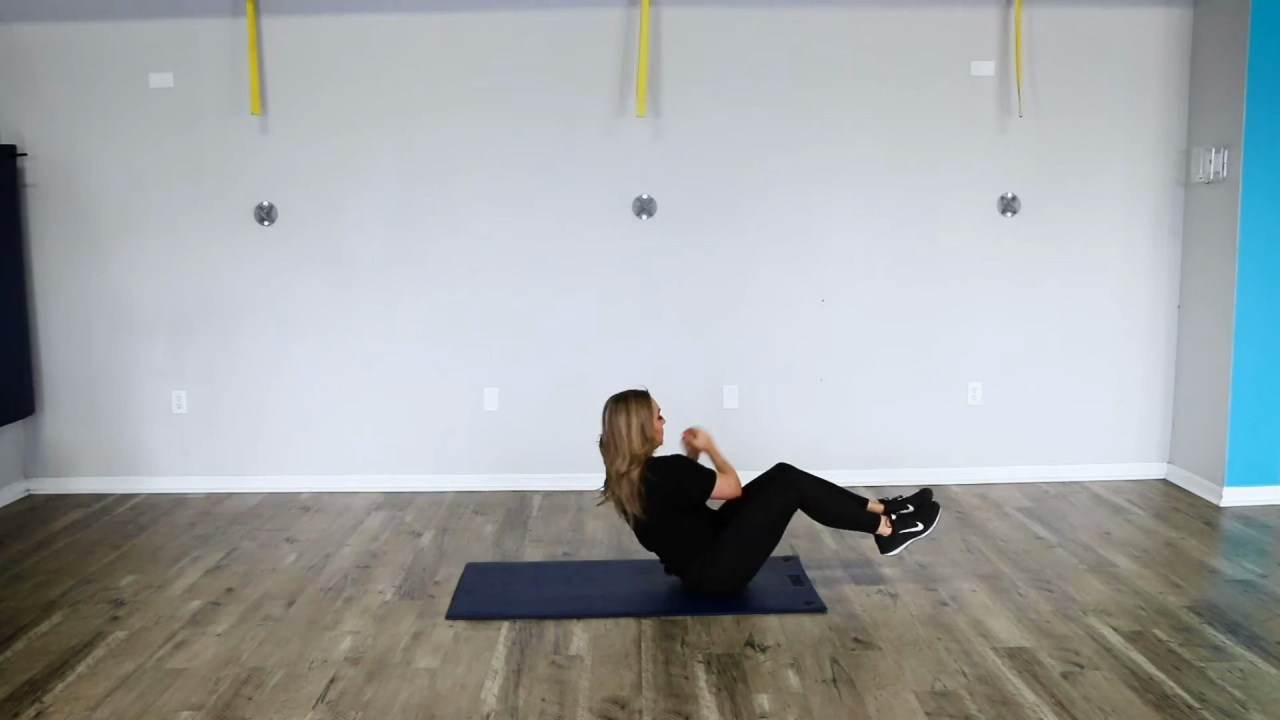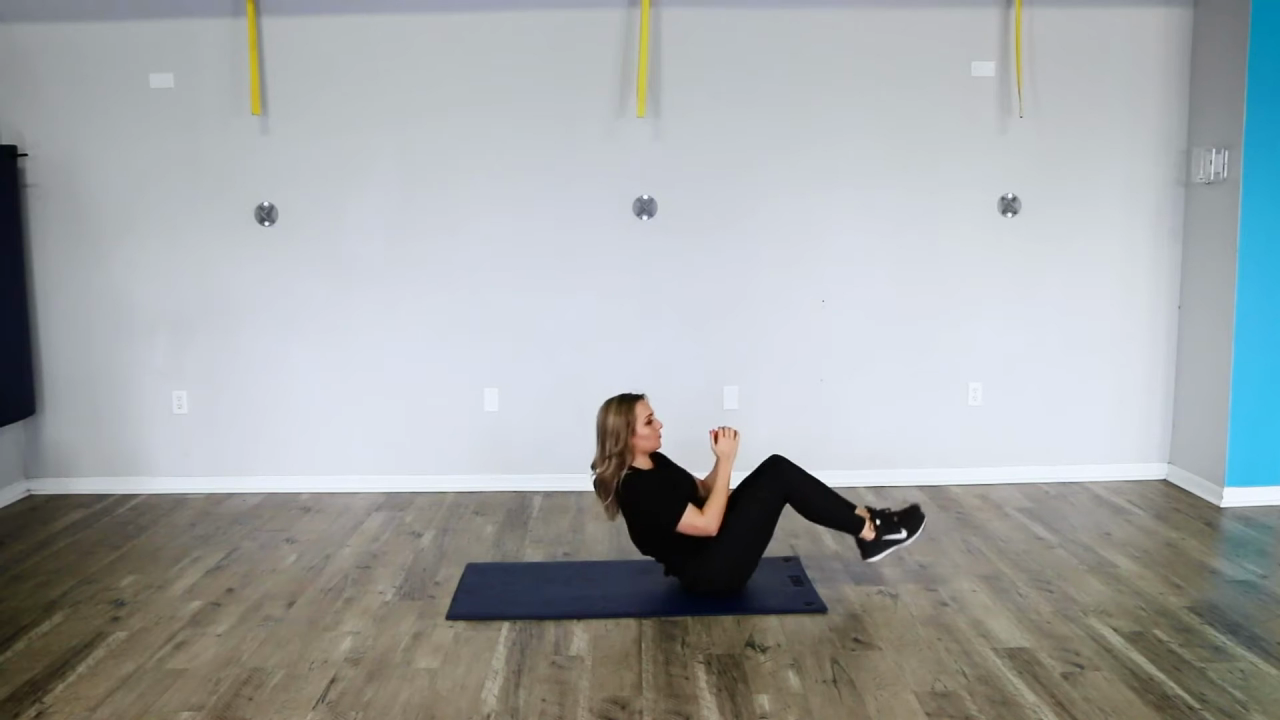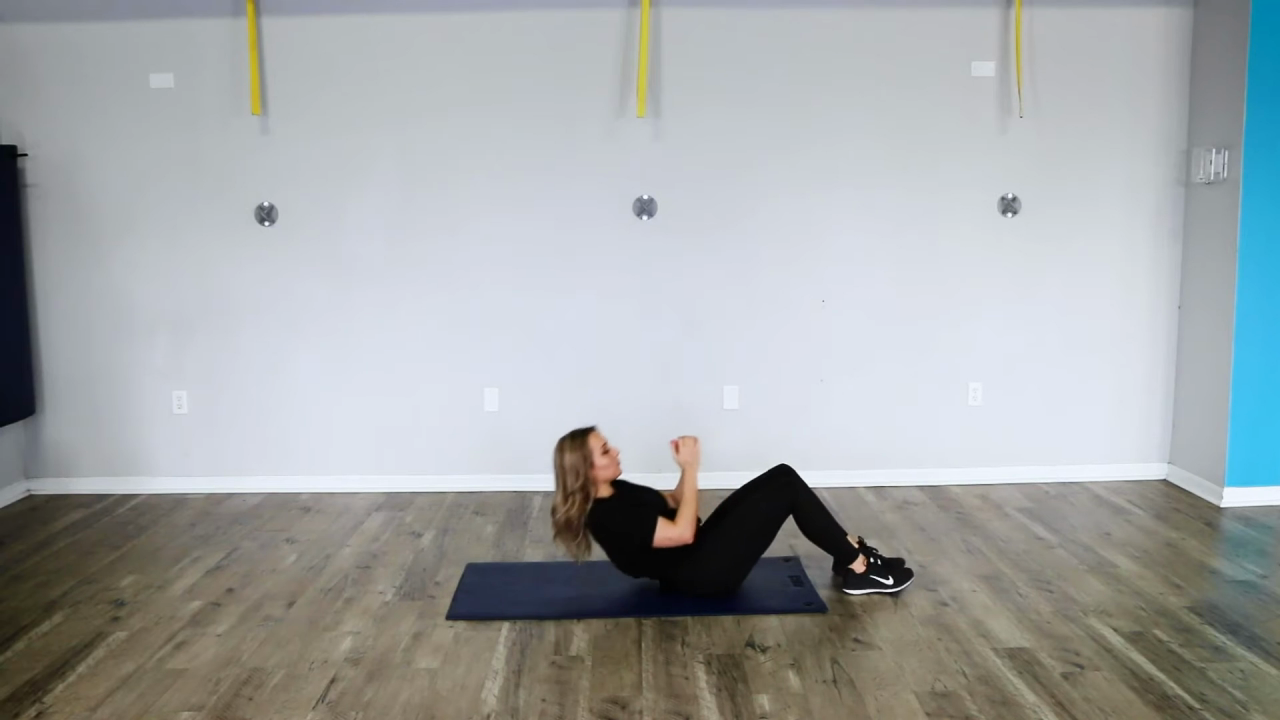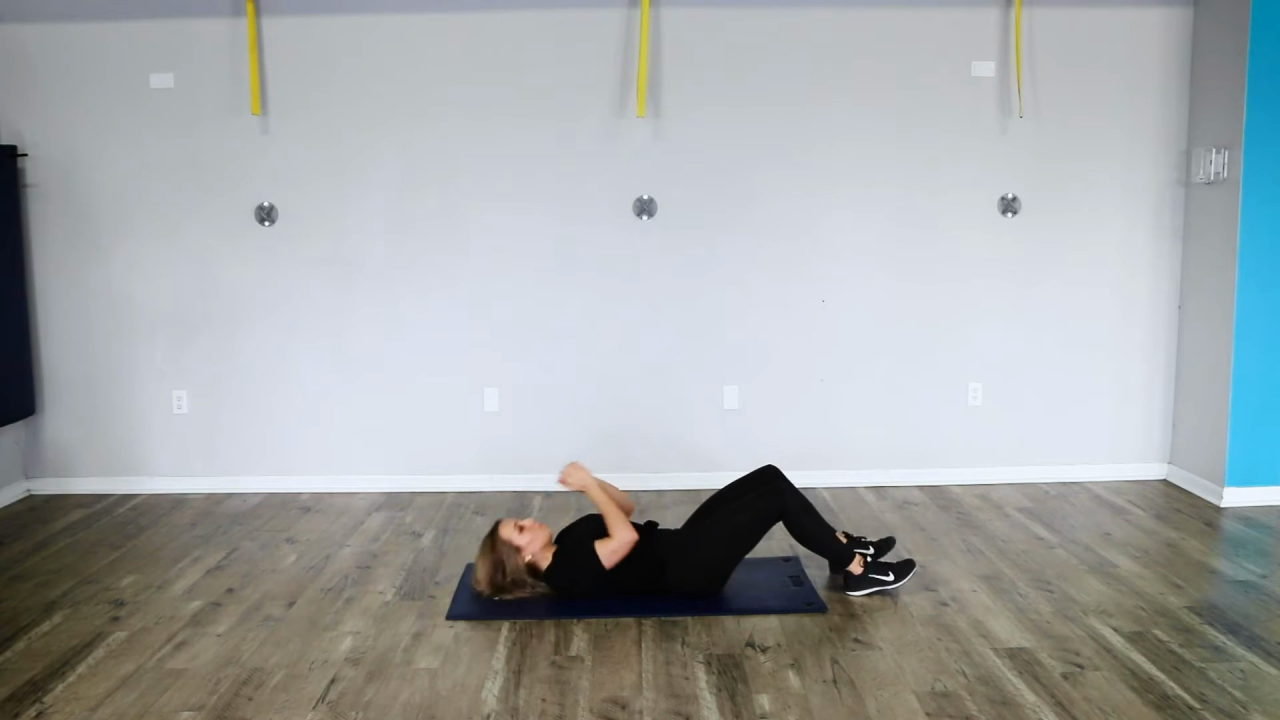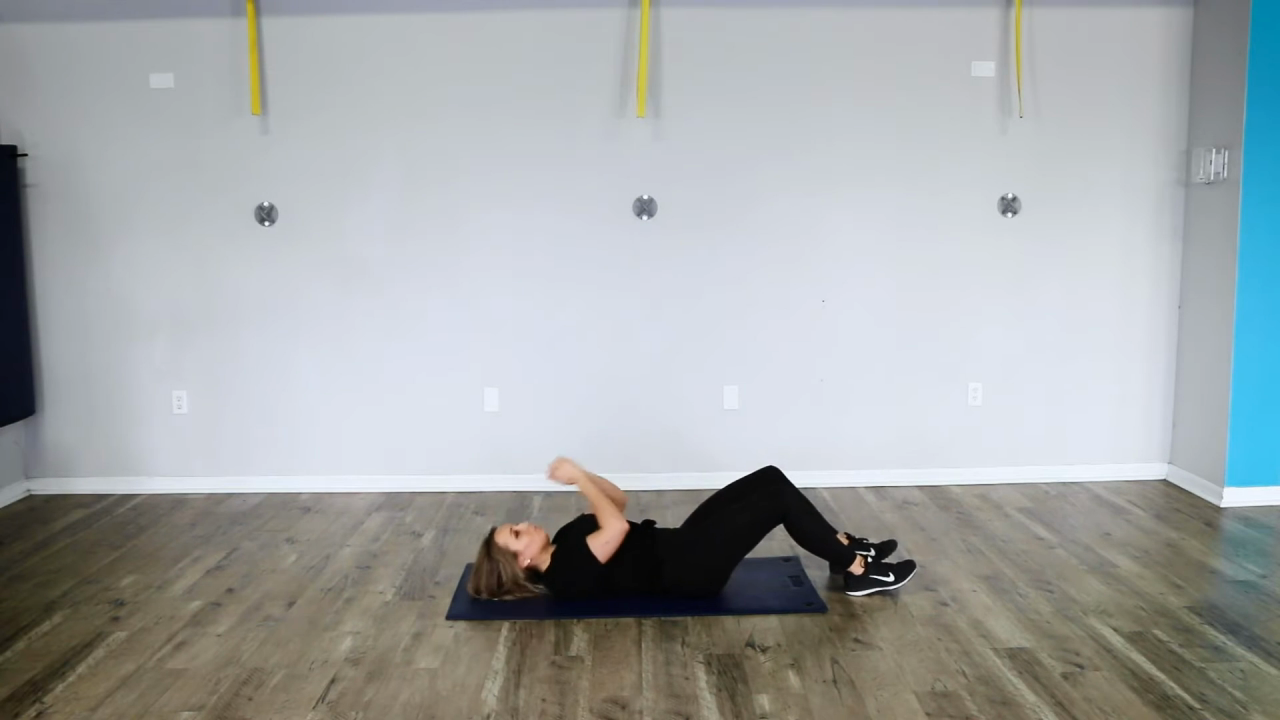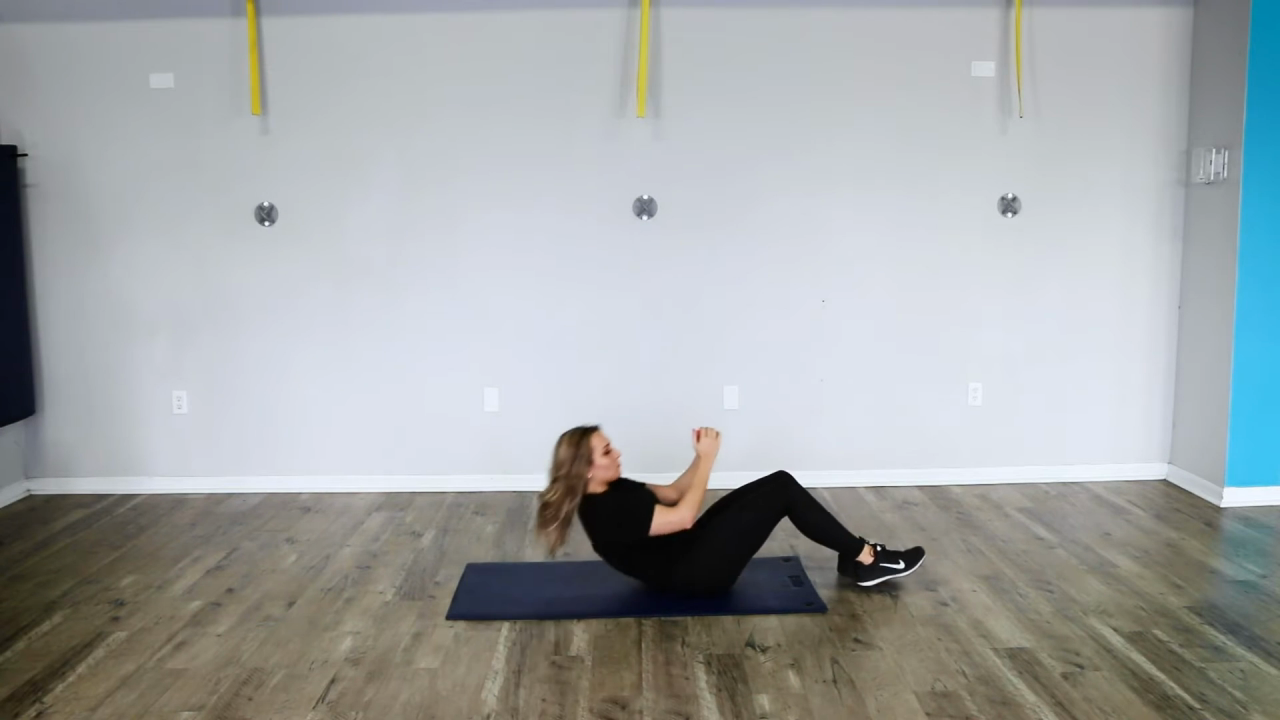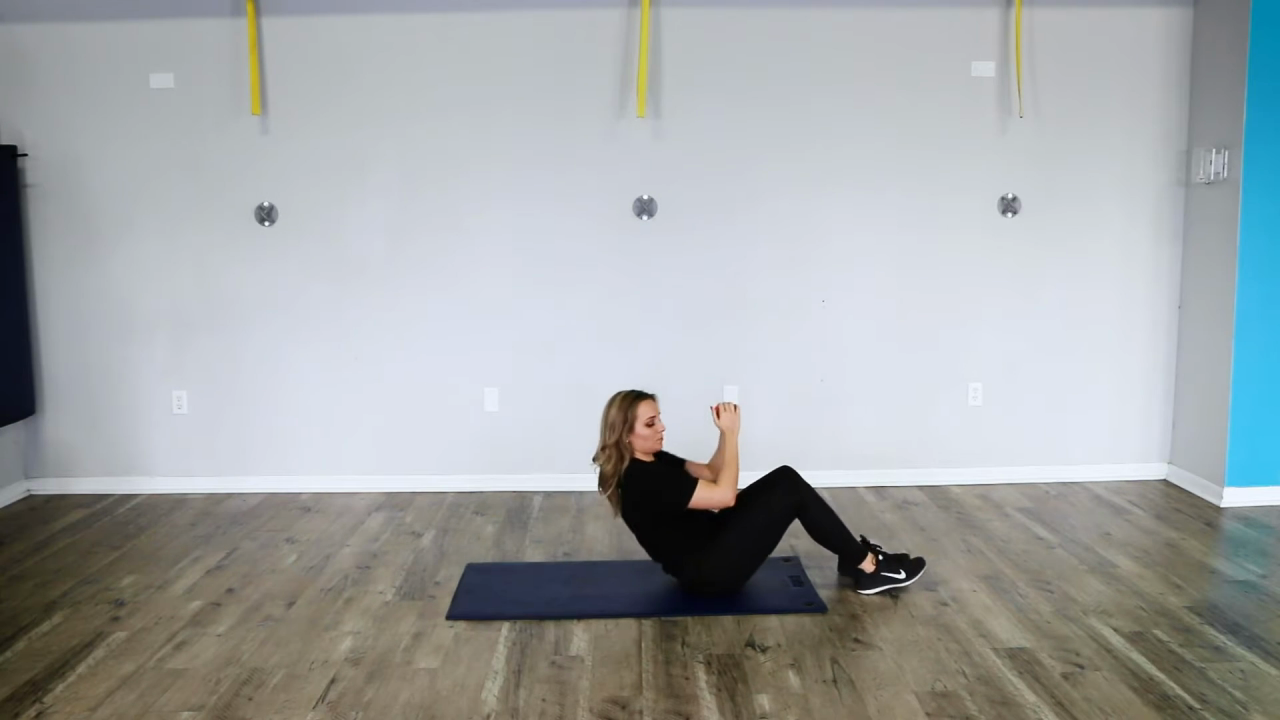
dt=0.5s
person 1, frame 1
left shoulder: (628, 473)
right shoulder: (665, 472)
right elbow: (732, 486)
left wrist: (691, 455)
right wrist: (709, 450)
left hip: (710, 544)
right hip: (712, 571)
left knee: (783, 475)
right knee: (791, 488)
left ankle: (881, 510)
right ankle: (888, 530)
person 1, frame 2
left shoulder: (654, 463)
right shoulder: (639, 490)
left elbow: (702, 492)
right elbow: (708, 525)
left wrist: (721, 459)
right wrist: (726, 460)
left hip: (712, 549)
right hip: (710, 571)
left knee: (776, 466)
right knee: (781, 479)
left ankle: (867, 519)
right ankle: (871, 535)
person 1, frame 3
left shoulder: (614, 492)
right shoulder: (608, 516)
left elbow: (673, 506)
right elbow: (683, 532)
left wrist: (686, 467)
right wrist: (690, 468)
left hip: (703, 549)
right hip: (706, 570)
left knee: (783, 476)
right knee: (789, 490)
left ankle: (852, 552)
right ankle: (859, 572)
person 1, frame 4
left shoulder: (568, 543)
right shoulder: (568, 572)
left elbow: (625, 510)
right elbow: (626, 537)
left wrist: (590, 484)
right wrist: (588, 486)
left hip: (677, 546)
right hip: (688, 571)
left knee: (769, 477)
right knee: (777, 497)
left ankle: (845, 547)
right ankle: (858, 571)
person 1, frame 5
left shoulder: (562, 543)
right shoulder: (566, 572)
left elbow: (615, 508)
right elbow: (617, 527)
left wrist: (580, 480)
right wrist: (582, 479)
left hip: (675, 547)
right hip: (686, 570)
left knee: (771, 479)
right knee: (779, 499)
left ankle: (846, 547)
right ankle: (860, 572)
person 1, frame 6
left shoulder: (611, 493)
right shoulder: (607, 513)
left elbow: (671, 495)
right elbow: (684, 515)
left wrist: (700, 457)
right wrist: (707, 460)
left hip: (692, 549)
right hip: (695, 571)
left knee: (780, 481)
right knee: (782, 494)
left ankle: (855, 553)
right ankle: (867, 561)
person 1, frame 7
left shoulder: (653, 460)
right shoulder: (641, 480)
left elbow: (711, 476)
right elbow: (725, 496)
left wrist: (726, 434)
right wrist: (730, 434)
left hip: (710, 541)
right hip: (707, 571)
left knee: (785, 477)
right knee: (794, 494)
left ankle: (856, 556)
right ankle: (867, 568)
